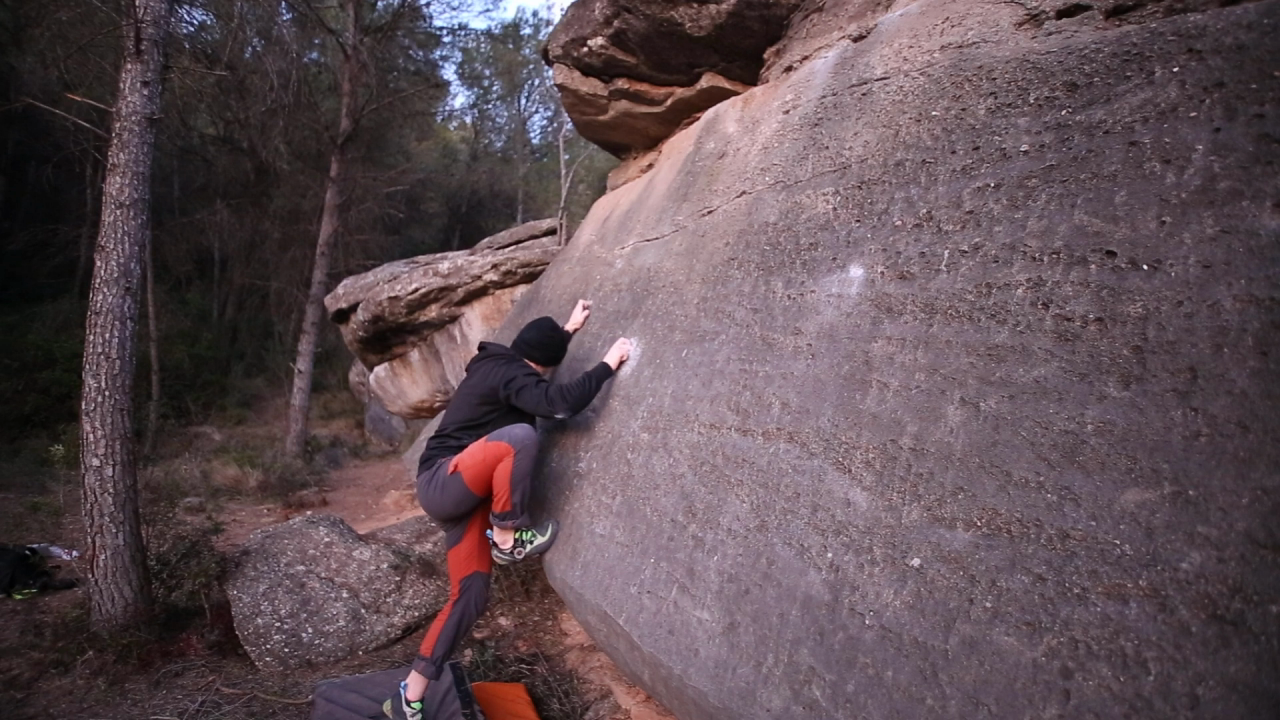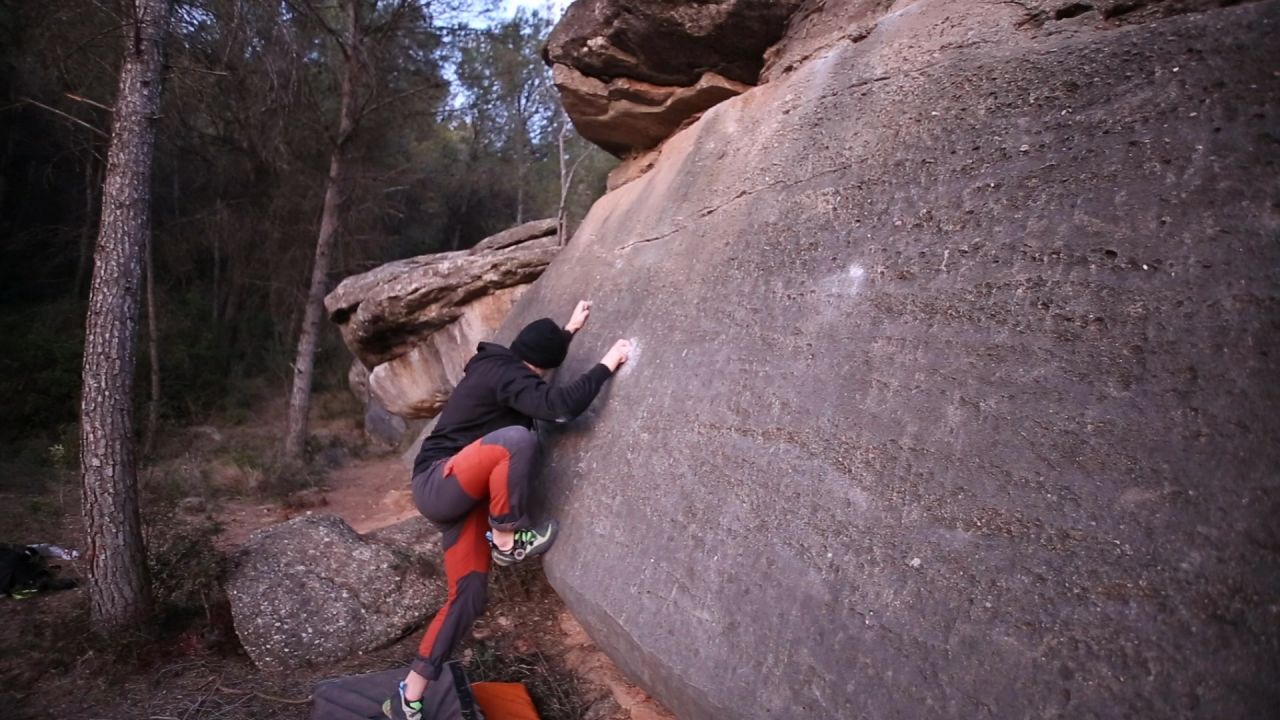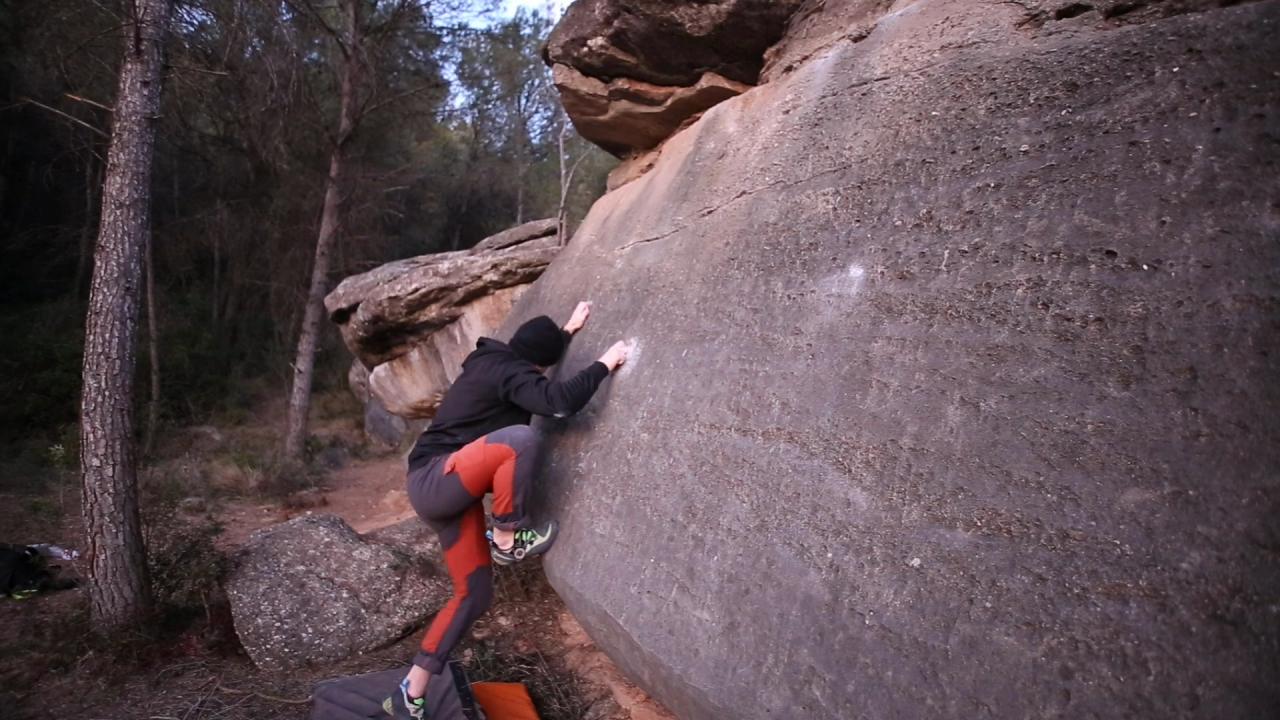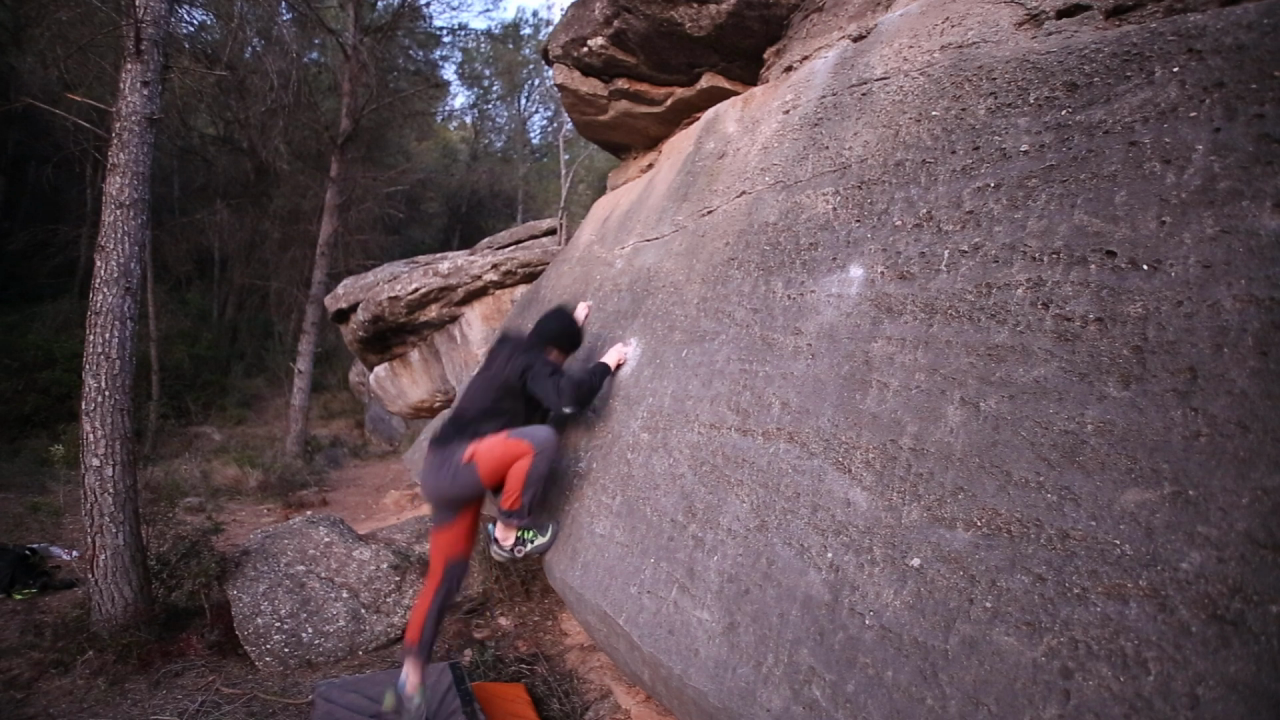
dt=0.3s
person 1, frame 1
left shoulder: (497, 364)
right shoulder: (509, 375)
left elbow: (535, 351)
right elbow: (560, 402)
left wrist: (567, 331)
right wrist: (608, 364)
left hip: (456, 490)
right hip: (442, 483)
left knee: (469, 595)
right knee: (520, 436)
right ankle: (508, 539)
person 1, frame 2
left shoulder: (497, 365)
right shoulder: (508, 376)
left elbow: (536, 352)
right elbow: (559, 405)
left wrist: (569, 331)
right wrist: (606, 366)
left hip: (456, 492)
right hip: (438, 484)
left knee: (467, 596)
right knee: (515, 439)
right ankle: (507, 541)
person 1, frame 3
left shoulder: (494, 363)
right shoulder: (509, 373)
left elbow: (534, 352)
right elbow: (559, 400)
left wrist: (569, 330)
right wrist: (604, 364)
left hip: (444, 489)
right hip: (435, 480)
left knee: (474, 593)
right knee: (520, 438)
right ankle: (508, 539)
person 1, frame 4
left shoulder: (513, 354)
right shoulder: (534, 362)
right elbow: (568, 400)
left wrist: (572, 325)
right wrist: (606, 365)
left hip: (443, 470)
right hip: (453, 465)
left knee: (447, 572)
right knee: (540, 437)
left ankle: (411, 676)
right ankle: (507, 535)
